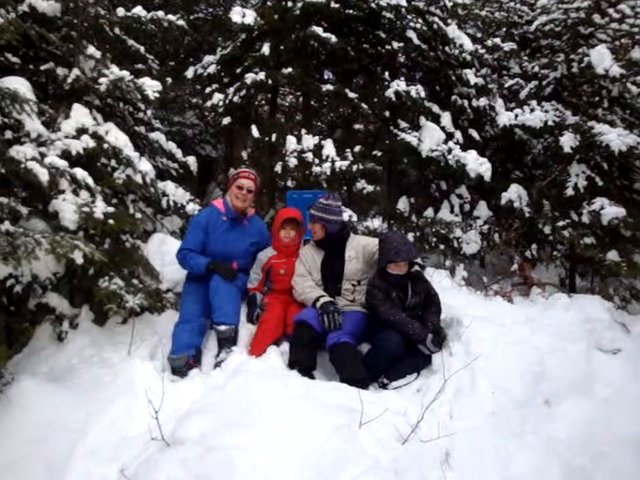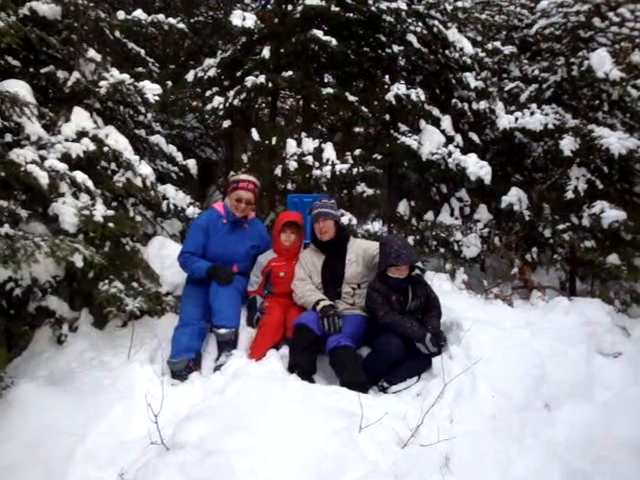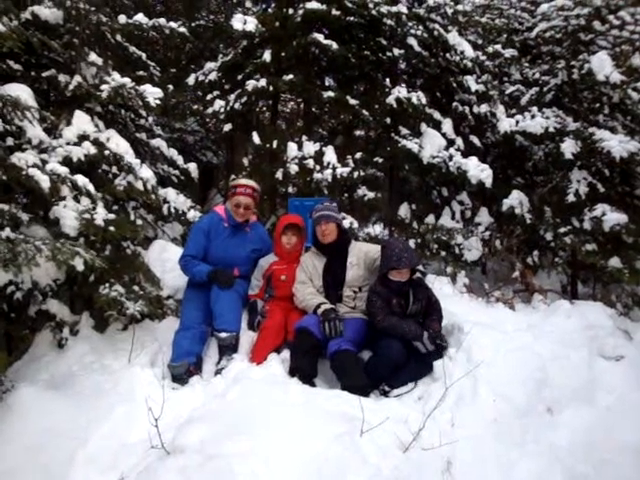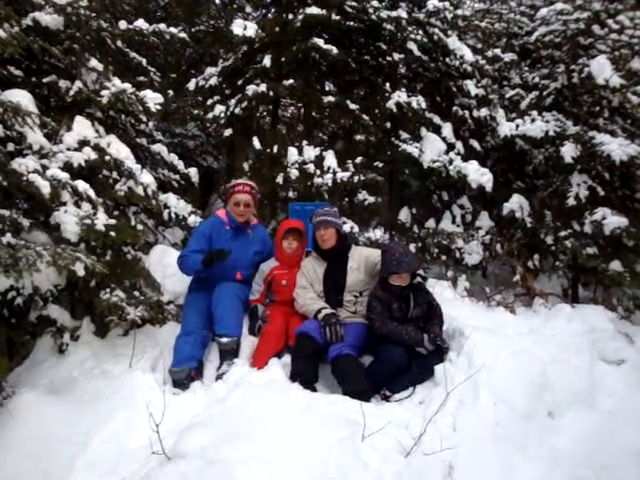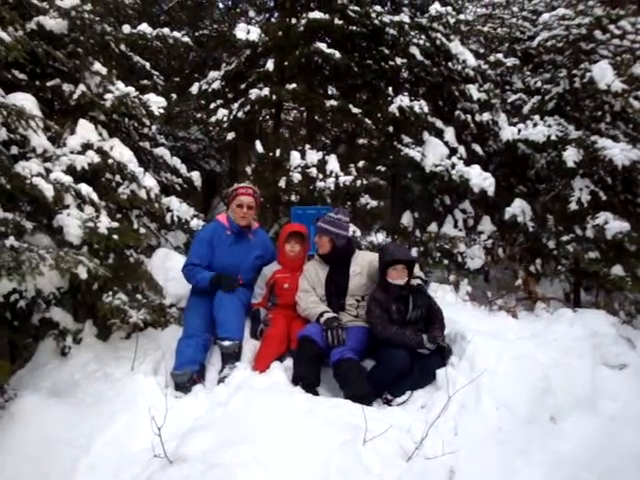
dt=0.4s
person 1, frame 1
left shoulder: (257, 226)
right shoulder: (206, 217)
right elbow: (185, 255)
right wrist: (211, 265)
left hip: (235, 281)
right hip: (202, 278)
left knee: (221, 281)
right knee: (192, 316)
left ankle: (226, 339)
right ankle: (183, 361)
person 1, frame 2
left shoulder: (257, 229)
right shoulder: (206, 220)
right elbow: (186, 258)
right wrist: (211, 270)
left hip: (235, 283)
right hip: (202, 281)
left knee: (223, 285)
right knee: (191, 318)
left ankle: (226, 341)
right ankle: (183, 364)
person 1, frame 3
left shoulder: (259, 233)
right shoulder: (208, 223)
right elbow: (187, 261)
right wrist: (212, 273)
left hip: (236, 287)
right hip: (203, 285)
left knee: (224, 289)
right knee: (192, 322)
left ankle: (227, 345)
right ankle: (184, 367)
person 1, frame 4
left shoulder: (260, 235)
right shoulder: (210, 226)
right elbow: (184, 262)
right wrist: (206, 260)
left hip: (237, 291)
right hip: (205, 288)
left knee: (226, 291)
right knee: (194, 328)
left ankle: (228, 350)
right ankle: (185, 373)
person 1, frame 5
left shoulder: (262, 239)
right shoulder: (210, 231)
right elbow: (191, 270)
right wrist: (216, 279)
left hip: (240, 296)
right hip: (206, 293)
left knee: (227, 297)
right knee: (196, 331)
left ankle: (230, 355)
right ankle: (186, 376)
person 2, frame 1
left shoulder: (361, 245)
right shoulder: (307, 252)
right elbow: (301, 284)
right wrist: (323, 302)
left hip: (354, 310)
right hip: (324, 312)
left knee: (338, 339)
right knee: (306, 319)
left ankle: (356, 386)
right ankle: (299, 376)
person 2, frame 2
left shoulder: (360, 248)
right shoulder: (307, 256)
right elbow: (301, 287)
right wrist: (323, 305)
left hip: (354, 313)
right hip: (323, 315)
left knee: (338, 342)
right knee: (306, 322)
left ankle: (356, 391)
right ankle: (299, 379)
person 2, frame 3
left shoulder: (362, 251)
right shoulder: (308, 259)
right elbow: (302, 290)
right wrist: (324, 309)
left hip: (355, 316)
right hip: (324, 318)
left knee: (339, 346)
right knee: (307, 326)
left ankle: (357, 394)
right ankle: (300, 383)
person 2, frame 4
left shoulder: (362, 256)
right shoulder: (309, 264)
right elbow: (303, 296)
right wrist: (325, 314)
left hip: (356, 321)
right hip: (325, 322)
left knee: (340, 352)
right knee: (308, 331)
left ankle: (358, 398)
right ankle: (301, 388)
person 2, frame 5
left shoulder: (365, 260)
right shoulder: (311, 267)
right elbow: (306, 299)
right wrist: (326, 318)
left hip: (357, 325)
right hip: (324, 326)
left knee: (342, 356)
right knee: (311, 333)
left ankle: (359, 402)
right ankle: (304, 391)
person 3, frame 1
left shoulder: (417, 277)
right shoulder: (377, 285)
left elbow: (433, 302)
right elbow: (391, 316)
left wrist: (430, 327)
right wrist: (421, 335)
left hip: (415, 328)
right hip: (386, 330)
left knee: (437, 338)
right knee: (393, 344)
left ankle: (390, 375)
person 3, frame 2
left shoulder: (417, 280)
right shoulder: (377, 288)
left elbow: (433, 305)
right elbow: (388, 319)
left wrist: (430, 330)
right wrist: (420, 335)
left hip: (415, 333)
right hip: (387, 334)
left knee: (435, 344)
right knee: (393, 348)
left ankle: (390, 379)
person 3, frame 3
left shoulder: (418, 284)
right shoulder: (378, 291)
left elbow: (434, 309)
right elbow: (384, 321)
left wrist: (431, 332)
right wrist: (416, 334)
left hip: (417, 337)
right hip: (389, 338)
left knee: (434, 349)
right knee: (394, 352)
left ankle: (392, 383)
person 3, frame 4
left shoulder: (419, 288)
right shoulder: (379, 295)
left elbow: (435, 313)
right elbow: (383, 327)
left wrist: (433, 335)
right wrist: (417, 338)
left hip: (418, 341)
right hip: (390, 343)
left knee: (435, 355)
right knee: (396, 357)
left ankle: (392, 388)
person 3, frame 5
left shoulder: (418, 291)
right shoulder: (378, 298)
left elbow: (436, 316)
right elbow: (383, 330)
left wrist: (434, 337)
right wrist: (418, 340)
left hip: (419, 345)
right hip: (391, 346)
left knee: (435, 359)
right knee: (399, 360)
left ankle: (393, 392)
person 4, frame 1
right shoulder: (266, 256)
right elbow: (255, 283)
right wrist: (253, 305)
left hip: (296, 299)
right hip: (274, 297)
left knee: (295, 316)
right knee: (274, 315)
right ankle: (257, 354)
person 4, frame 2
right shoulder: (266, 259)
right elbow: (255, 286)
right wrist: (253, 308)
left hip: (296, 303)
right hip: (274, 300)
left knee: (295, 319)
right knee: (274, 318)
right ankle: (256, 358)
person 4, frame 3
right shoulder: (267, 262)
right elbow: (256, 289)
right wrist: (254, 311)
left hip: (298, 306)
right hip: (275, 304)
left knee: (296, 323)
right knee: (275, 322)
right ankle: (257, 362)
person 4, frame 4
right shoulder: (268, 267)
right elbow: (257, 294)
right wrist: (255, 316)
right hip: (276, 308)
left knee: (297, 328)
right knee: (275, 328)
right ankle: (258, 367)
person 4, frame 5
right shoulder: (271, 270)
right elbow: (259, 297)
right wrist: (257, 319)
left hip: (301, 313)
right hip: (279, 311)
left knee: (299, 333)
right knee: (276, 332)
right ankle: (260, 370)
